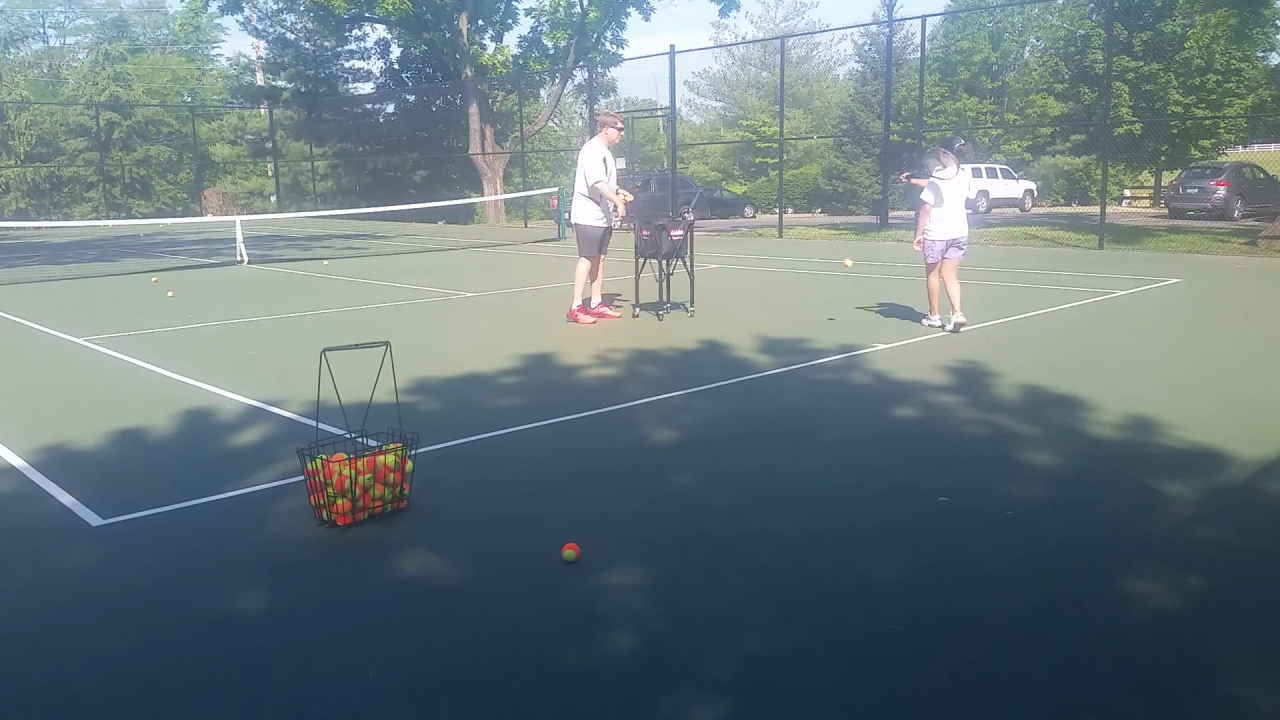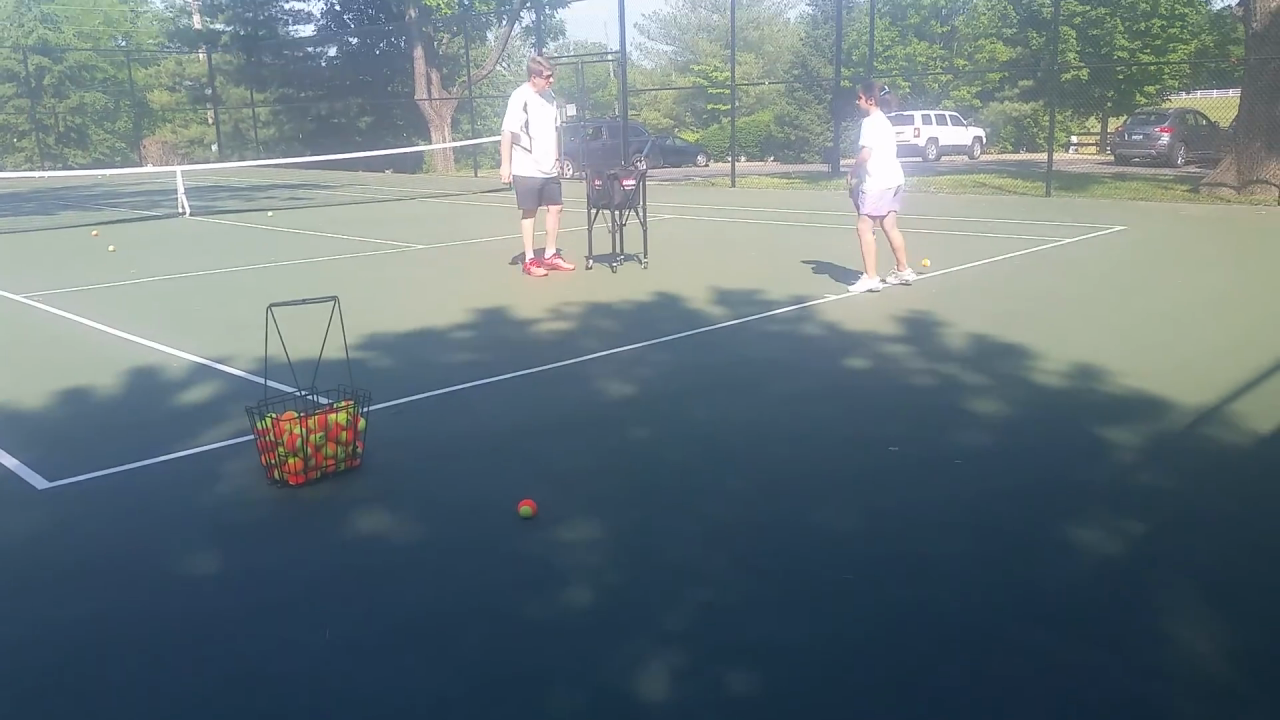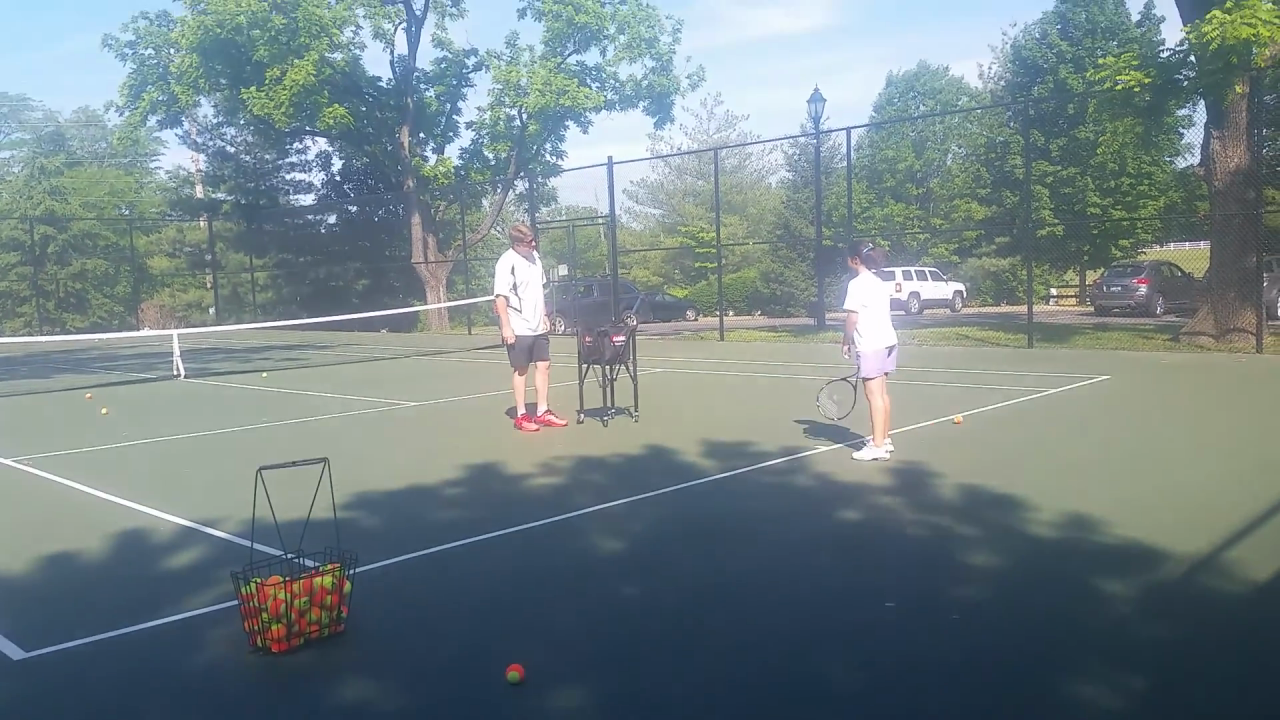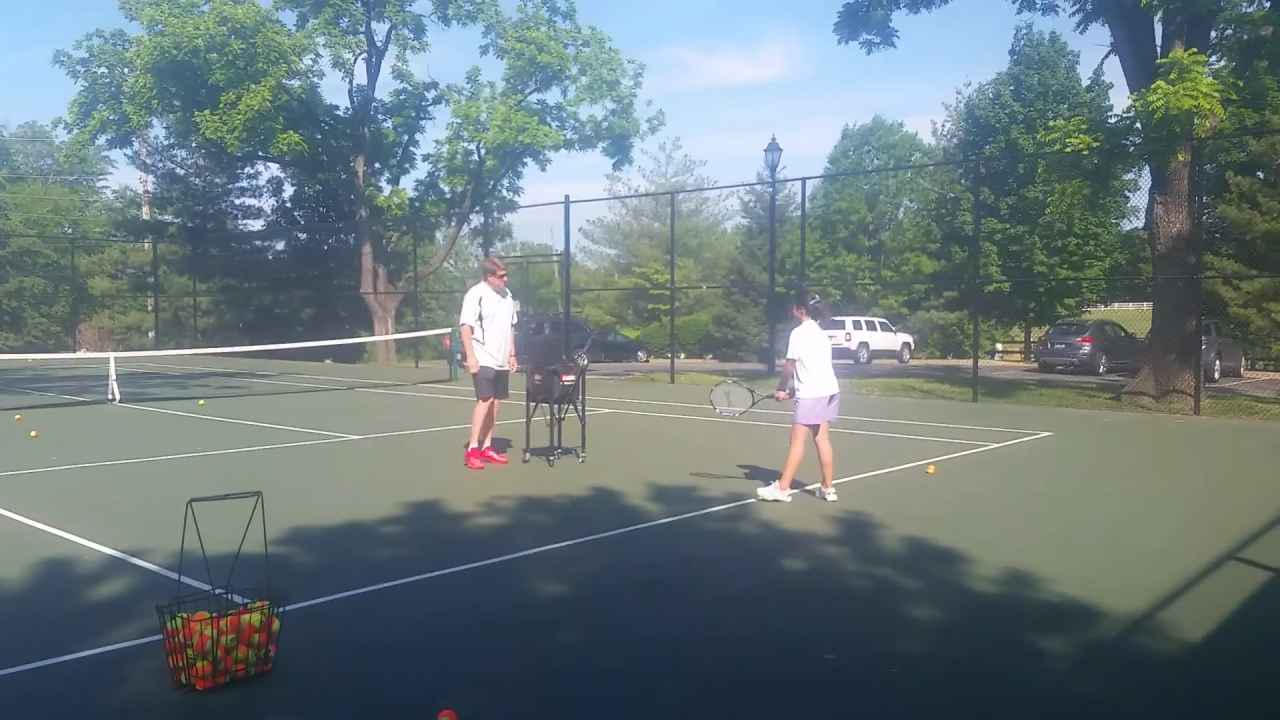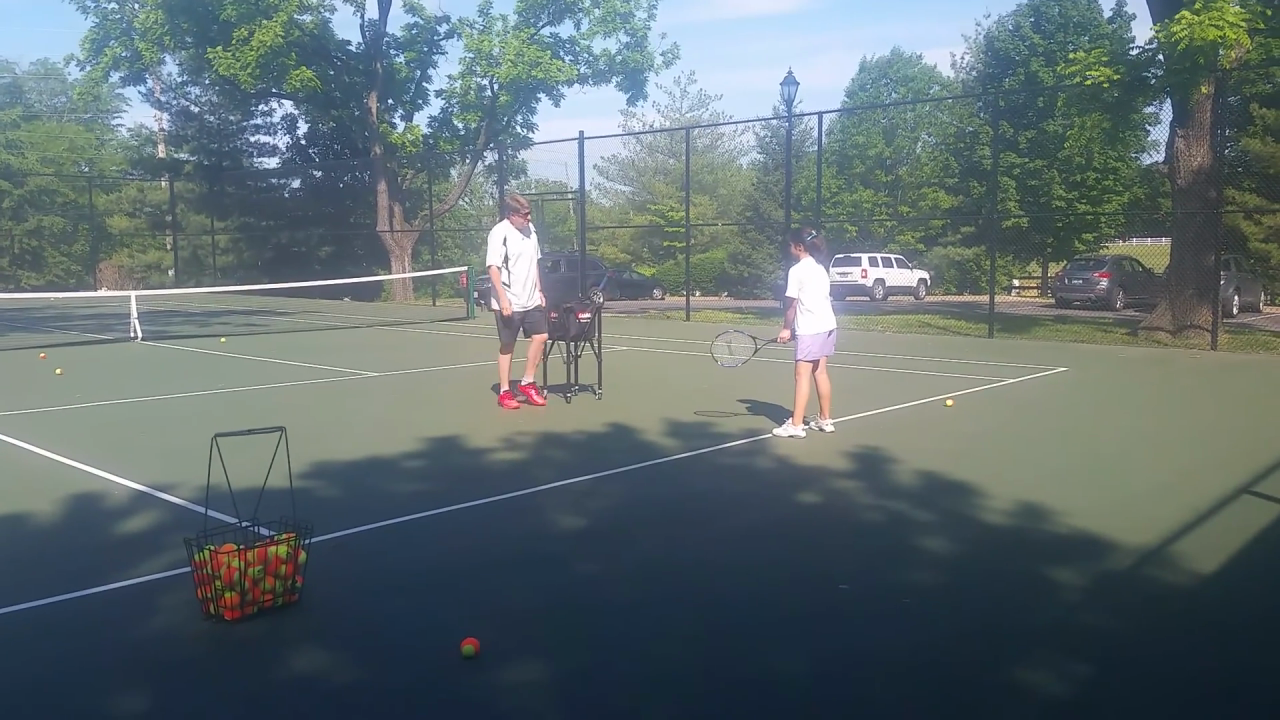
dt=1s
person 1, frame 1
left shoulder: (605, 151)
right shoulder: (593, 150)
right elbow: (598, 183)
left wrist: (619, 191)
right wrist: (619, 202)
left hip: (602, 216)
right hip: (588, 216)
left knee: (599, 259)
right knee: (587, 259)
left ankle: (596, 304)
right ankle: (576, 308)
person 1, frame 2
left shoulder: (549, 95)
right shoulder: (520, 98)
right elbow: (508, 132)
left wrist: (556, 158)
right wrist: (506, 164)
left hip: (549, 168)
right hip: (527, 169)
left knee: (555, 208)
right knee: (530, 212)
left ankle: (550, 255)
right ankle: (530, 260)
person 1, frame 3
left shoulder: (534, 257)
right shoulder: (506, 263)
right elbow: (500, 296)
left wrist: (544, 315)
right wrist: (506, 326)
left hip: (538, 326)
right hip: (518, 328)
left knee: (543, 366)
right knee: (521, 370)
left ankle: (543, 413)
right ankle: (521, 416)
person 1, frame 4
left shoulder: (506, 295)
right shoulder: (476, 294)
right elbow: (465, 326)
left wrist: (512, 354)
right wrist: (470, 356)
left hip: (501, 360)
right hip: (483, 360)
left knee: (495, 403)
right knee: (485, 400)
left ankle: (486, 448)
right ankle: (472, 449)
person 1, frame 5
left shoulder: (530, 229)
right shoulder: (499, 233)
right elbow: (493, 268)
left wrist: (539, 290)
right wrist: (502, 299)
left hip: (530, 299)
right hip: (507, 302)
left knee: (541, 337)
right knee: (507, 346)
left ankle: (527, 383)
right ankle: (504, 392)
person 2, frame 1
left shoulder: (939, 176)
right shoulder: (963, 177)
left elbow: (925, 208)
left wrist: (919, 233)
right wrist: (914, 181)
left hip: (937, 233)
right hip: (959, 232)
left knee: (932, 273)
right knee: (950, 275)
left ankle: (934, 315)
right ankle: (957, 314)
person 2, frame 2
left shoulder: (870, 122)
right shoulder: (884, 122)
left elbow: (865, 154)
left wrist: (853, 174)
right wrist: (861, 177)
left hip: (879, 182)
right hip: (894, 180)
left knee: (864, 227)
right knee: (890, 226)
left ankle: (871, 277)
right ankle: (903, 270)
person 2, frame 3
left shoulder: (856, 283)
right shoulder: (879, 283)
left elbow: (852, 319)
left wrist: (846, 343)
left hip: (870, 344)
right hip: (888, 340)
left knee: (873, 394)
right knee: (881, 392)
left ankle: (878, 446)
right ankle: (884, 439)
person 2, frame 4
left shoulder: (799, 333)
right shoulder: (821, 333)
left elbow: (790, 366)
left wrist: (781, 389)
right wrist: (792, 389)
left hip: (811, 393)
right hip: (829, 390)
left knee: (797, 440)
right knee: (822, 438)
left ankle: (782, 488)
right ankle: (828, 488)
person 2, frame 5
left shoulder: (797, 270)
right shoulder: (819, 268)
left elbow: (792, 304)
right elbow: (816, 300)
left wrist: (786, 329)
right wrist: (793, 328)
left hip: (810, 329)
right hip: (826, 325)
left knee: (802, 375)
right knee: (820, 372)
left ankle: (796, 425)
right ankle: (825, 419)
